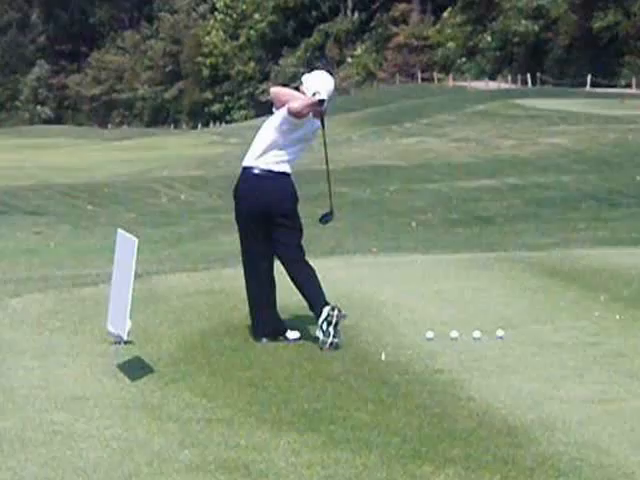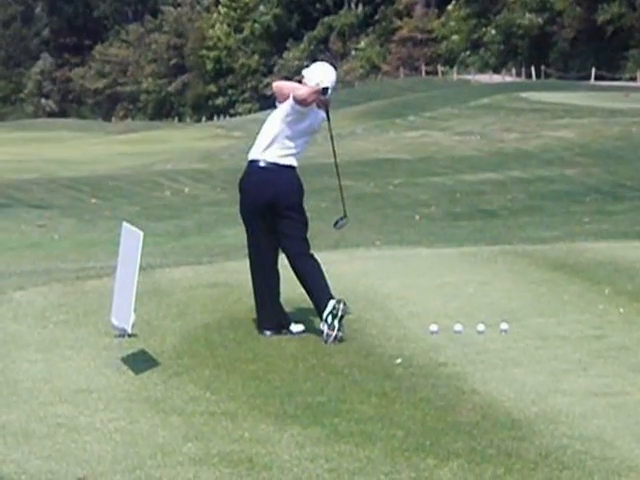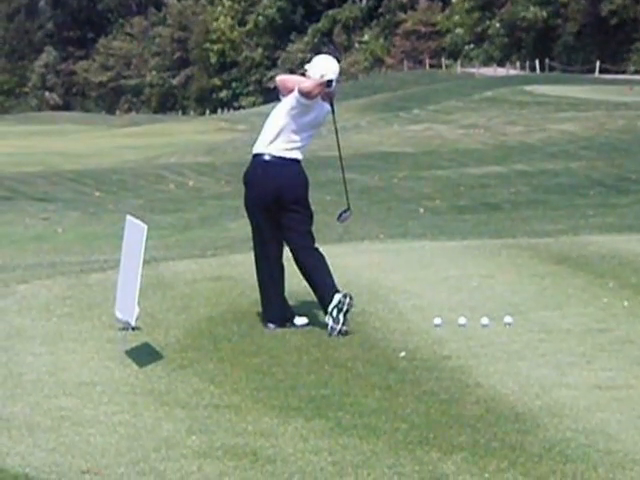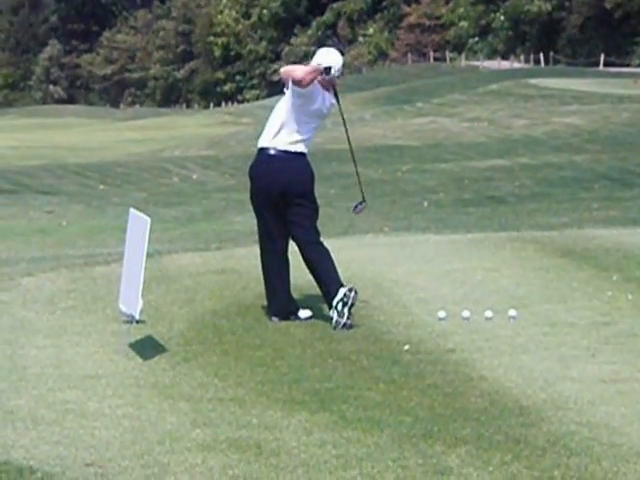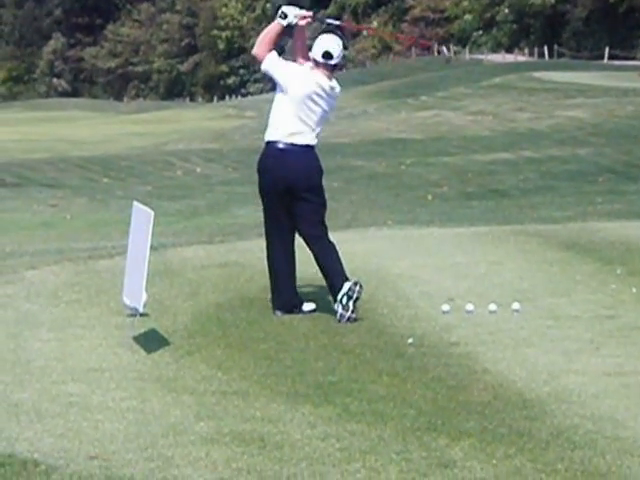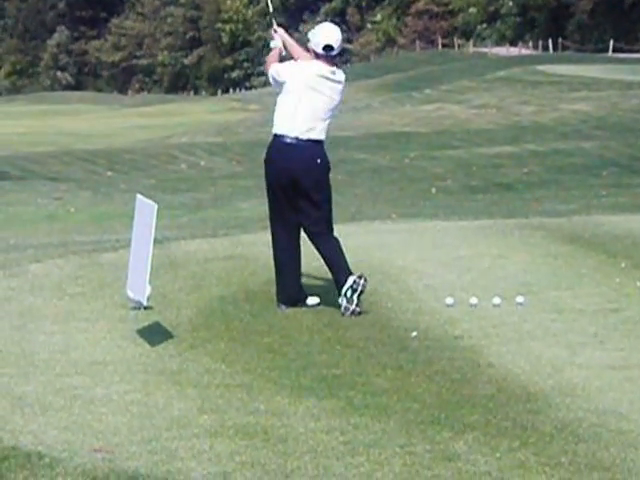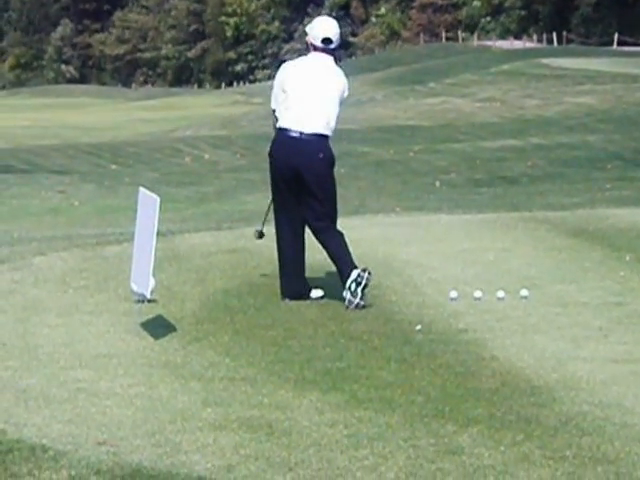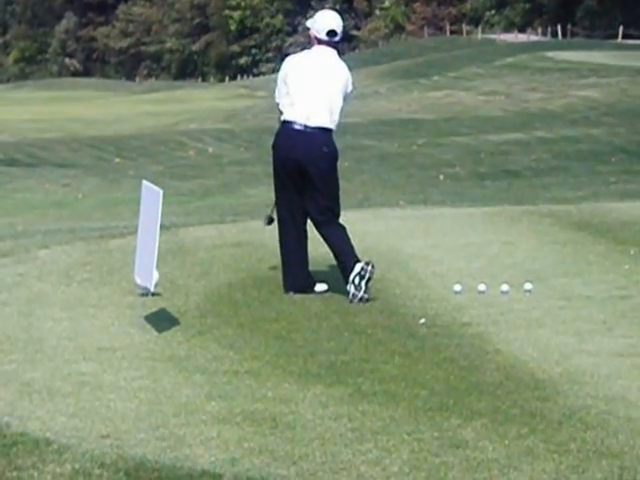
dt=0.4s
person 1, frame 1
left shoulder: (298, 115)
right shoulder: (313, 123)
left elbow: (295, 107)
right elbow: (276, 92)
left wrist: (311, 100)
right wrist: (314, 104)
left hip: (251, 185)
right hip: (280, 187)
left knee: (257, 261)
right knee: (294, 257)
left ankle: (267, 327)
right ankle: (323, 310)
person 1, frame 2
left shoulder: (301, 106)
right shoulder: (318, 116)
left elbow: (300, 95)
right elbow: (278, 86)
left wrist: (314, 90)
right wrist: (318, 95)
left hip: (256, 178)
right hip: (286, 180)
left knee: (262, 254)
right knee: (299, 250)
left ankle: (271, 320)
right ankle: (327, 304)
person 1, frame 3
left shoulder: (306, 99)
right shoulder: (323, 109)
left elbow: (305, 87)
right elbow: (282, 80)
left wrist: (318, 83)
right wrist: (326, 88)
left hip: (261, 172)
right hip: (291, 174)
left knee: (267, 247)
right knee: (303, 244)
left ankle: (276, 313)
right ankle: (332, 297)
person 1, frame 4
left shoulder: (306, 89)
right shoulder: (327, 101)
left elbow: (292, 74)
right elbow: (292, 73)
left wrist: (317, 69)
right wrist: (327, 77)
left hip: (267, 166)
right hip: (297, 168)
left knee: (272, 241)
right knee: (309, 237)
left ankle: (281, 306)
right ankle: (336, 292)
person 1, frame 5
left shoulder: (295, 76)
right shoulder: (333, 91)
left elbow: (259, 51)
right elbow: (302, 59)
left wrist: (283, 19)
right wrist: (299, 27)
left hip: (274, 158)
right hip: (305, 161)
left knee: (278, 234)
right knee: (315, 232)
left ankle: (285, 300)
right ankle: (342, 285)
person 1, frame 6
left shoulder: (293, 71)
right shoulder: (338, 81)
left elbow: (270, 67)
left wrist: (276, 45)
right wrist: (285, 37)
left hip: (280, 152)
right hip: (312, 156)
left knee: (284, 227)
right knee: (319, 227)
left ankle: (289, 294)
right ankle: (346, 280)
person 1, frame 7
left shoulder: (289, 69)
right shoulder: (339, 78)
left elbow: (276, 113)
left hip: (284, 146)
right hip: (316, 149)
left knee: (287, 219)
right knee: (322, 220)
left ankle: (293, 286)
right ankle: (349, 273)
person 1, frame 8
left shoulder: (292, 62)
right shoulder: (343, 72)
left elbow: (281, 105)
right elbow: (336, 109)
left hip: (288, 138)
right hip: (319, 143)
left knee: (290, 213)
right knee: (325, 214)
left ankle: (297, 280)
right ankle: (353, 268)
